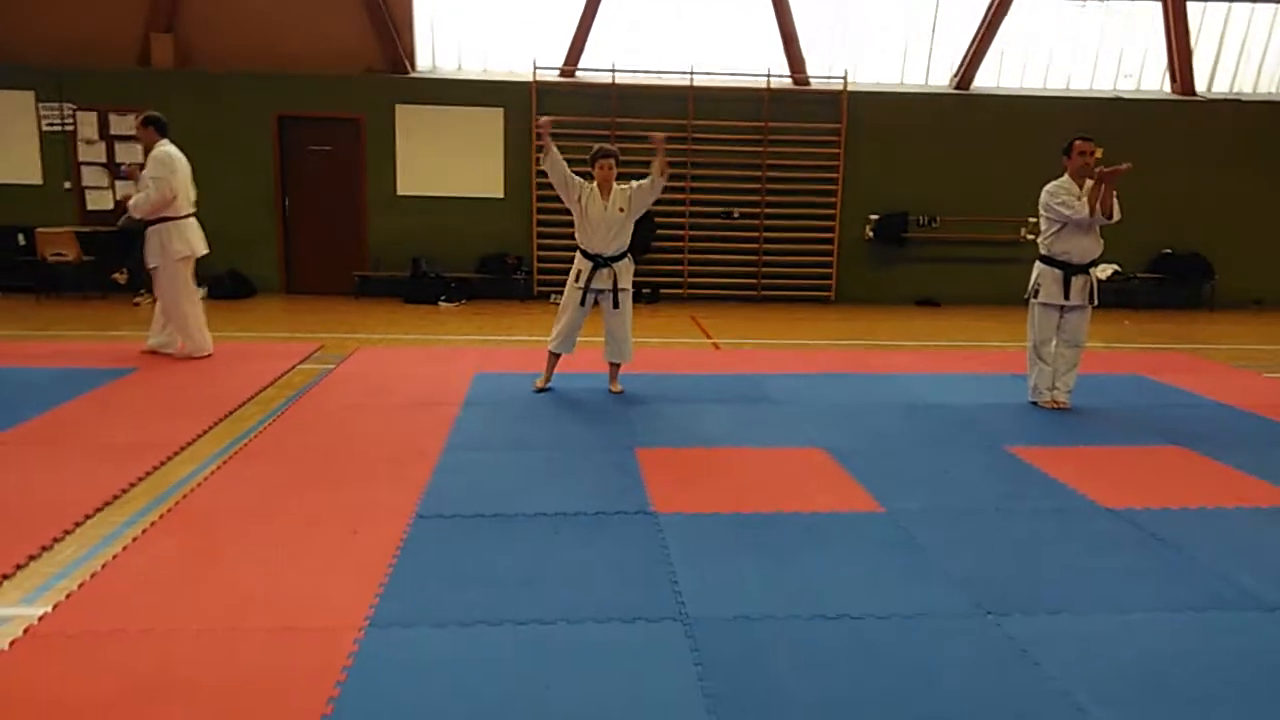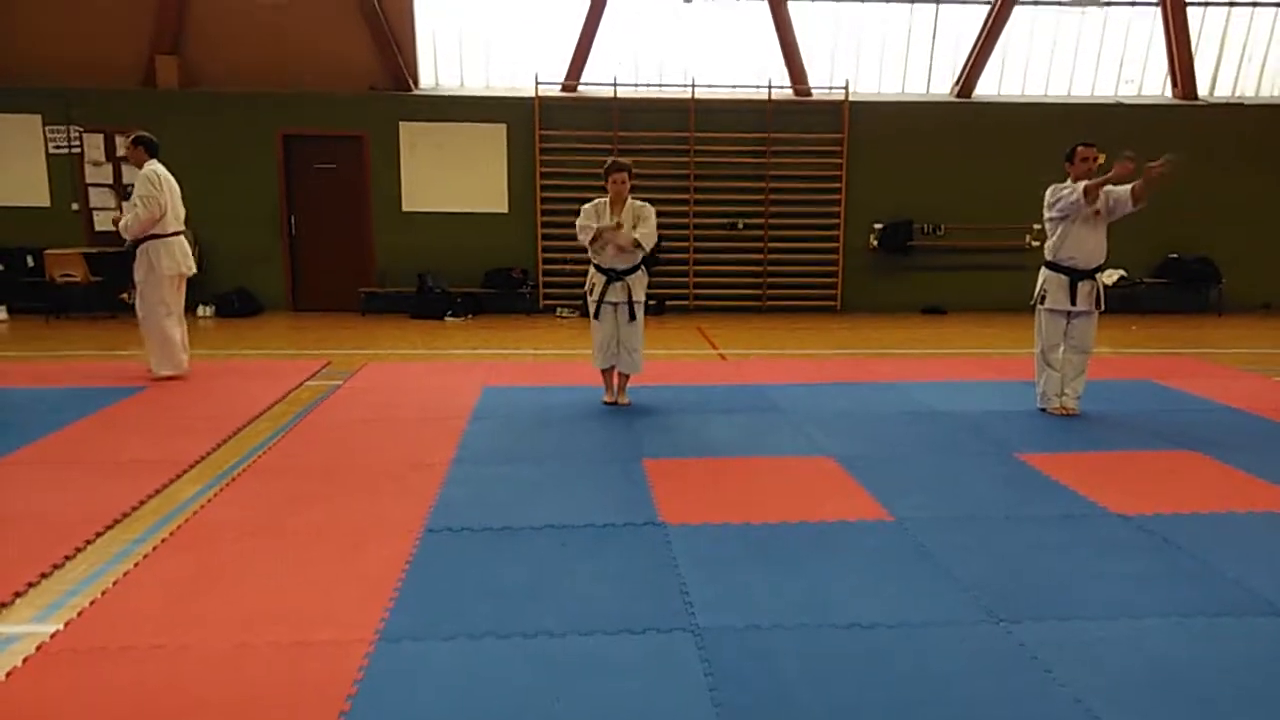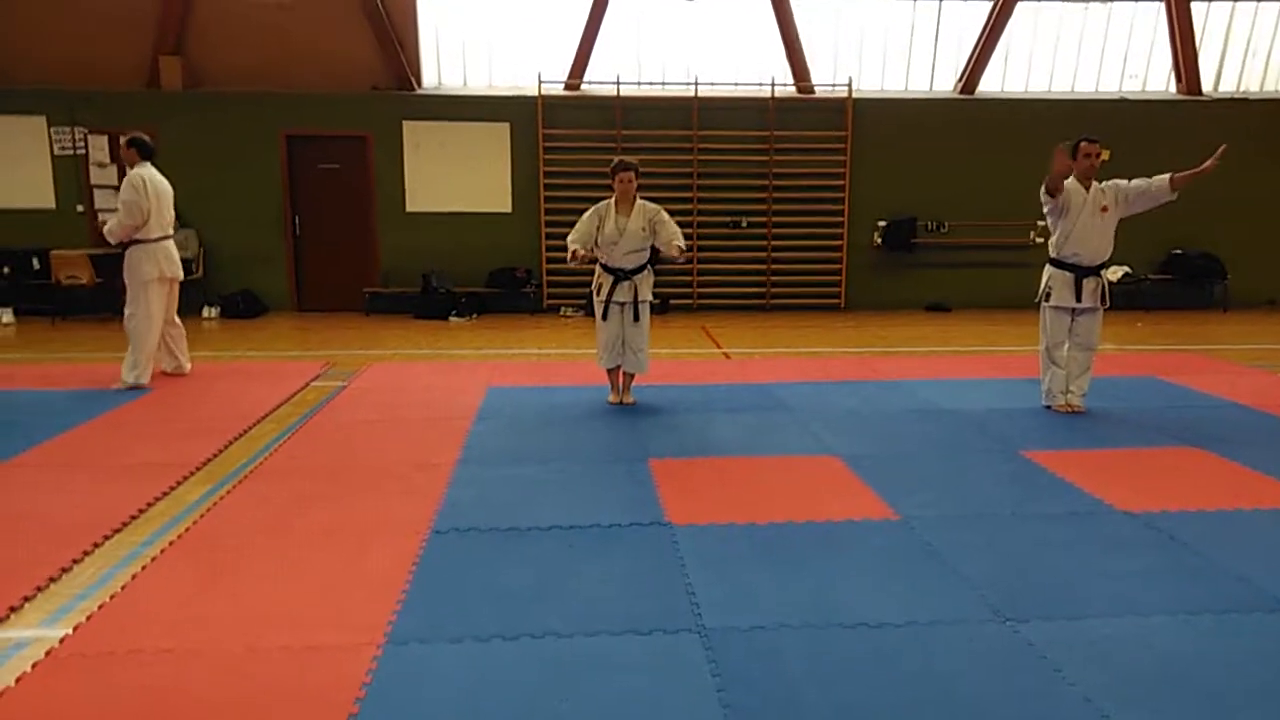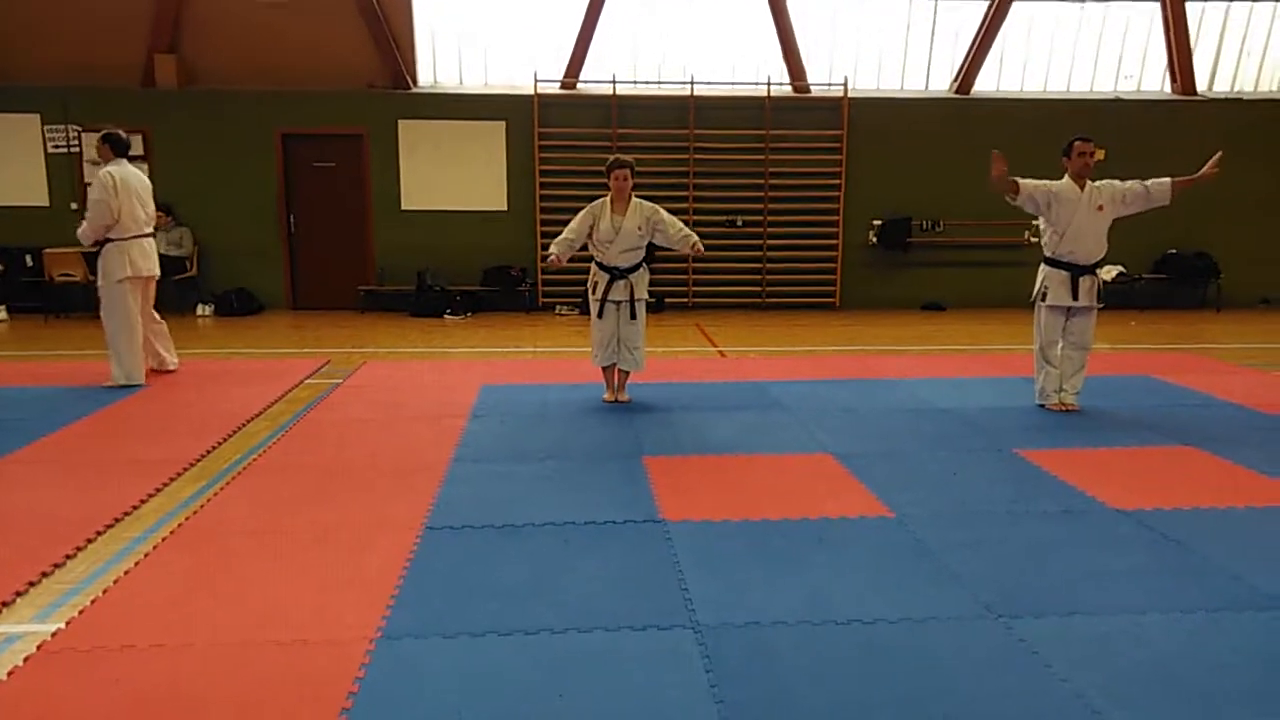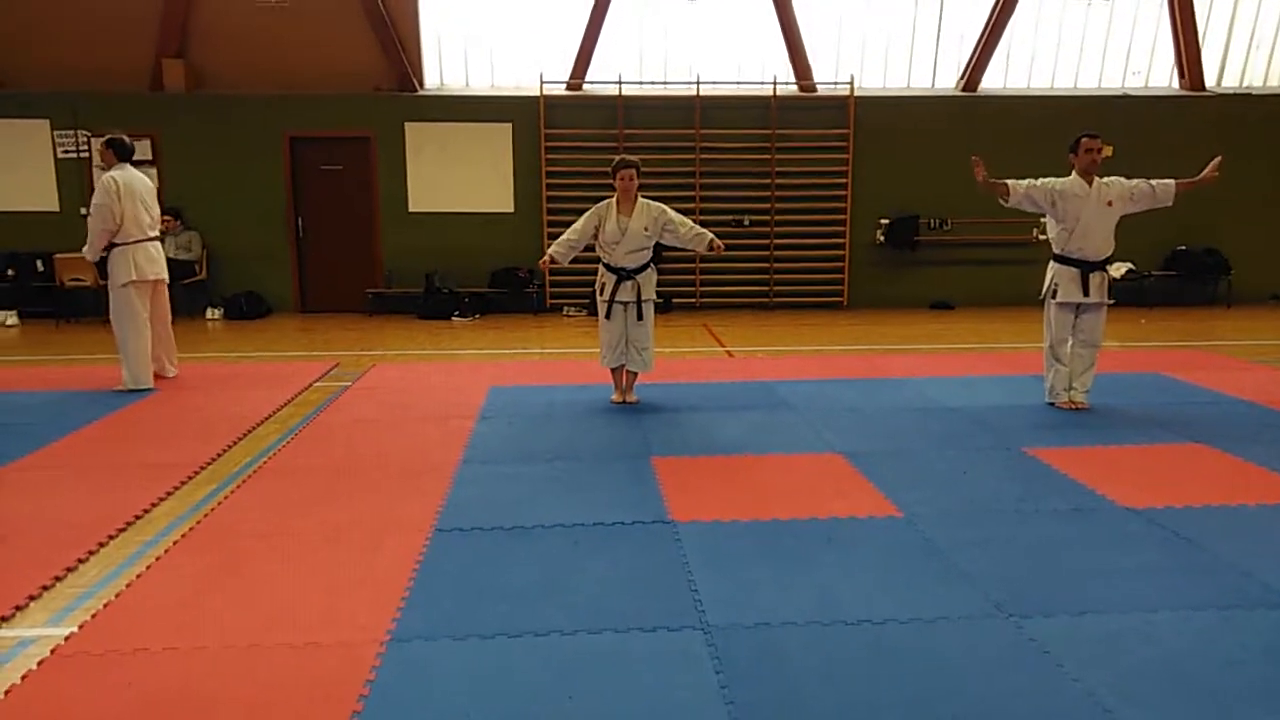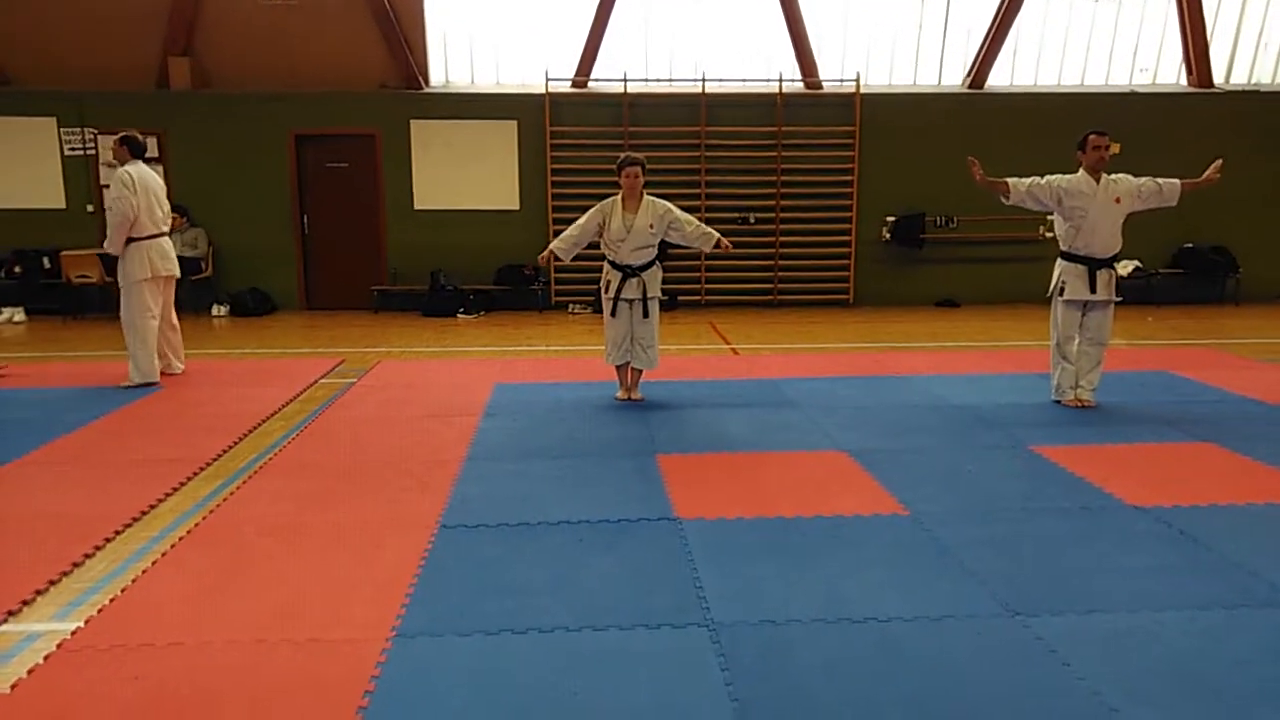
dt=0.3s
person 1, frame 1
left shoulder: (1099, 189)
right shoulder: (1053, 191)
left elbow: (1107, 217)
right elbow: (1081, 215)
left wrist: (1109, 184)
right wrist: (1098, 184)
left hip: (1082, 277)
right hip: (1051, 275)
left knee: (1073, 341)
right knee: (1042, 339)
left ankle: (1061, 392)
right ankle: (1041, 392)
person 1, frame 2
left shoulder: (1107, 195)
right shoulder: (1056, 193)
left elbow: (1131, 198)
right elbow: (1082, 196)
left wrist: (1148, 177)
right wrist: (1113, 177)
left hip: (1088, 284)
right hip: (1057, 281)
left knee: (1080, 347)
right knee: (1050, 344)
left ankle: (1068, 398)
right ankle: (1049, 398)
person 1, frame 3
left shoulder: (1114, 193)
right shoulder: (1062, 190)
left elbow: (1157, 187)
right elbow: (1052, 190)
left wrist: (1199, 171)
right wrist: (1056, 174)
left hip: (1091, 280)
right hip: (1060, 278)
left knee: (1084, 344)
right knee: (1054, 342)
left ankle: (1074, 395)
right ankle: (1054, 396)
person 1, frame 4
left shoulder: (1110, 192)
right shoulder: (1051, 192)
left elbow: (1153, 190)
right elbow: (1021, 190)
left wrist: (1198, 177)
right wrist: (1001, 179)
left hip: (1087, 279)
right hip: (1055, 277)
left knee: (1079, 343)
right knee: (1049, 341)
left ankle: (1069, 393)
right ankle: (1049, 395)
person 1, frame 5
left shoulder: (1117, 189)
right shoulder: (1056, 189)
left elbow: (1156, 190)
right elbow: (1020, 190)
left wrist: (1199, 180)
right wrist: (988, 183)
left hip: (1096, 276)
right hip: (1065, 274)
left knee: (1089, 341)
right knee: (1059, 339)
left ankle: (1079, 392)
right ankle: (1059, 393)
person 1, frame 6
left shoulder: (1124, 186)
right shoulder: (1062, 186)
left elbow: (1162, 189)
right elbow: (1023, 188)
left wrist: (1201, 181)
right wrist: (986, 182)
left hip: (1104, 274)
right hip: (1072, 272)
left knee: (1096, 339)
right knee: (1065, 337)
left ankle: (1085, 390)
right ankle: (1065, 391)
person 2, frame 1
left shoulder: (630, 194)
right shoulder: (580, 192)
left elbow: (656, 182)
right elbow: (557, 170)
left wrist: (660, 153)
right wrist: (547, 139)
left hip: (617, 271)
right hip: (585, 268)
left knee: (619, 328)
right knee: (567, 322)
left ankle: (614, 378)
right ankle: (547, 375)
person 2, frame 2
left shoulder: (642, 210)
right shoulder: (595, 208)
left elbow: (647, 235)
right elbow: (584, 228)
left wrist: (628, 243)
right wrist: (606, 230)
left hip: (631, 283)
right hip: (601, 281)
left knee: (630, 340)
right knee: (603, 339)
left ankle: (622, 389)
right ankle: (609, 388)
person 2, frame 3
left shoulder: (652, 212)
right shoulder: (599, 212)
left elbow: (671, 234)
right elbow: (577, 236)
left wrist: (675, 249)
right wrist: (578, 252)
left hip: (637, 283)
right hip: (607, 282)
left knee: (635, 339)
right knee: (609, 338)
left ankle: (627, 389)
right ankle: (614, 389)
person 2, frame 4
left shoulder: (648, 212)
right shoulder: (595, 211)
left elbow: (673, 230)
right elbow: (572, 235)
left wrist: (693, 243)
right wrist: (556, 254)
left hip: (633, 282)
right hip: (603, 281)
left knee: (631, 337)
right knee: (604, 336)
left ankle: (622, 387)
right ankle: (609, 387)
person 2, frame 5
left shoulder: (655, 211)
right shoulder: (600, 212)
left elbow: (683, 228)
right elbow: (575, 235)
left wrist: (709, 240)
right wrist: (552, 254)
left hip: (640, 282)
right hip: (610, 281)
left knee: (639, 338)
right knee: (612, 337)
left ankle: (630, 388)
right ankle: (617, 388)
person 2, frame 6
left shoulder: (660, 209)
right shoulder: (606, 209)
left elbow: (689, 227)
right elbow: (578, 231)
left wrist: (717, 239)
right wrist: (552, 250)
left hip: (645, 280)
right hip: (616, 279)
left knee: (644, 335)
right knee: (617, 335)
left ankle: (635, 386)
right ankle: (622, 385)
person 3, frame 1
left shoulder: (160, 155)
right shoulder: (172, 153)
left elbow: (159, 196)
left wrist: (132, 203)
right wrist: (140, 178)
left hip: (170, 231)
right hip: (177, 229)
left knee: (179, 293)
right knee: (168, 291)
left ankle: (198, 345)
right ankle: (164, 341)
person 3, frame 2
left shoulder: (148, 174)
right shoulder: (164, 174)
left elbow: (148, 214)
left wrist: (123, 225)
right wrist: (131, 226)
left hip: (159, 250)
right hip: (173, 246)
left knee: (154, 310)
right knee: (171, 310)
left ankle: (172, 365)
right ankle: (172, 361)
person 3, frame 3
left shoulder: (135, 178)
right shoulder: (160, 178)
left elbow: (130, 219)
left wrist: (109, 229)
left hip: (145, 254)
right hip: (164, 250)
left knee: (141, 316)
right knee: (167, 314)
left ankle: (136, 376)
right ankle: (177, 363)
person 3, frame 4
left shoulder: (106, 176)
right shoulder: (140, 176)
left elbow: (100, 219)
left wrist: (84, 234)
left hip: (121, 252)
right hip: (144, 248)
left knee: (121, 316)
right knee: (145, 311)
left ankle: (129, 375)
right ankle: (164, 360)
person 3, frame 5
left shoulder: (110, 181)
right shoulder: (144, 180)
left elbow: (103, 224)
left wrist: (92, 251)
left hip: (128, 257)
right hip: (152, 252)
left knee: (131, 320)
right knee: (158, 316)
left ankle: (138, 378)
right ankle: (165, 366)
person 3, frame 6
left shoulder: (124, 175)
right shoulder: (153, 176)
left elbow: (123, 216)
left wrist: (114, 247)
left hip: (141, 252)
right hip: (162, 247)
left knee: (139, 314)
right knee: (164, 312)
left ankle: (144, 373)
right ankle: (172, 362)
